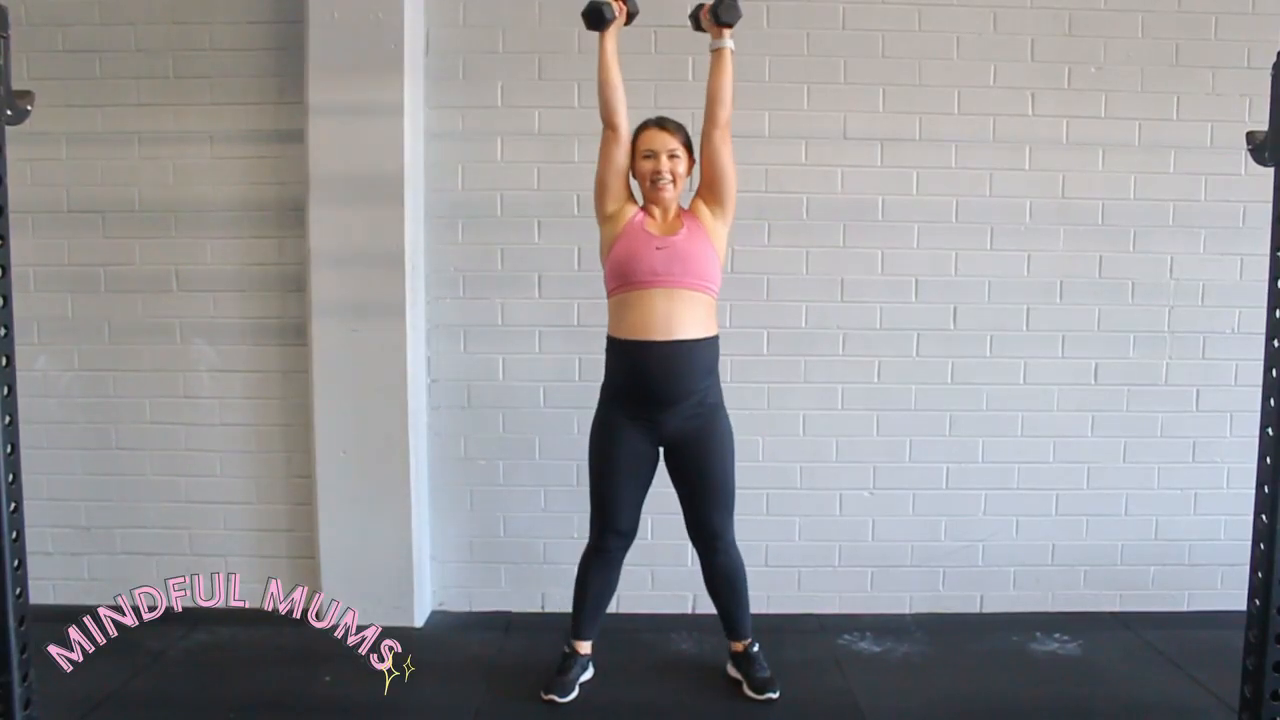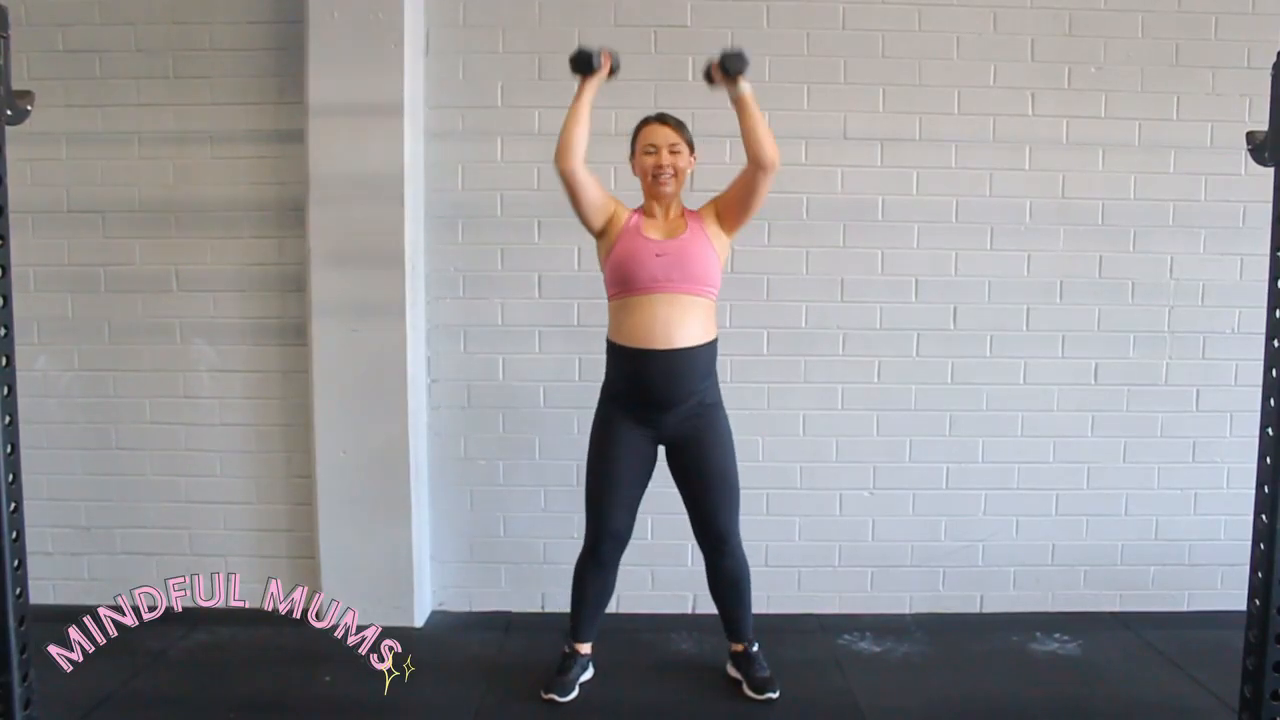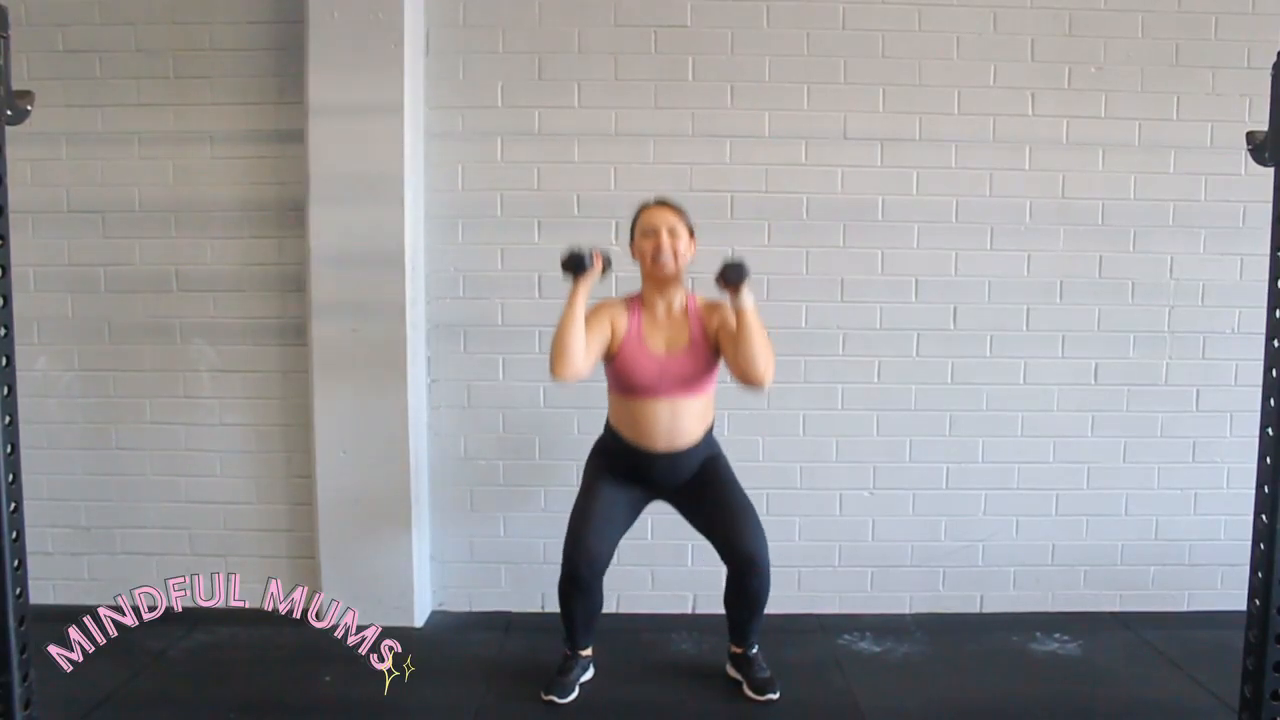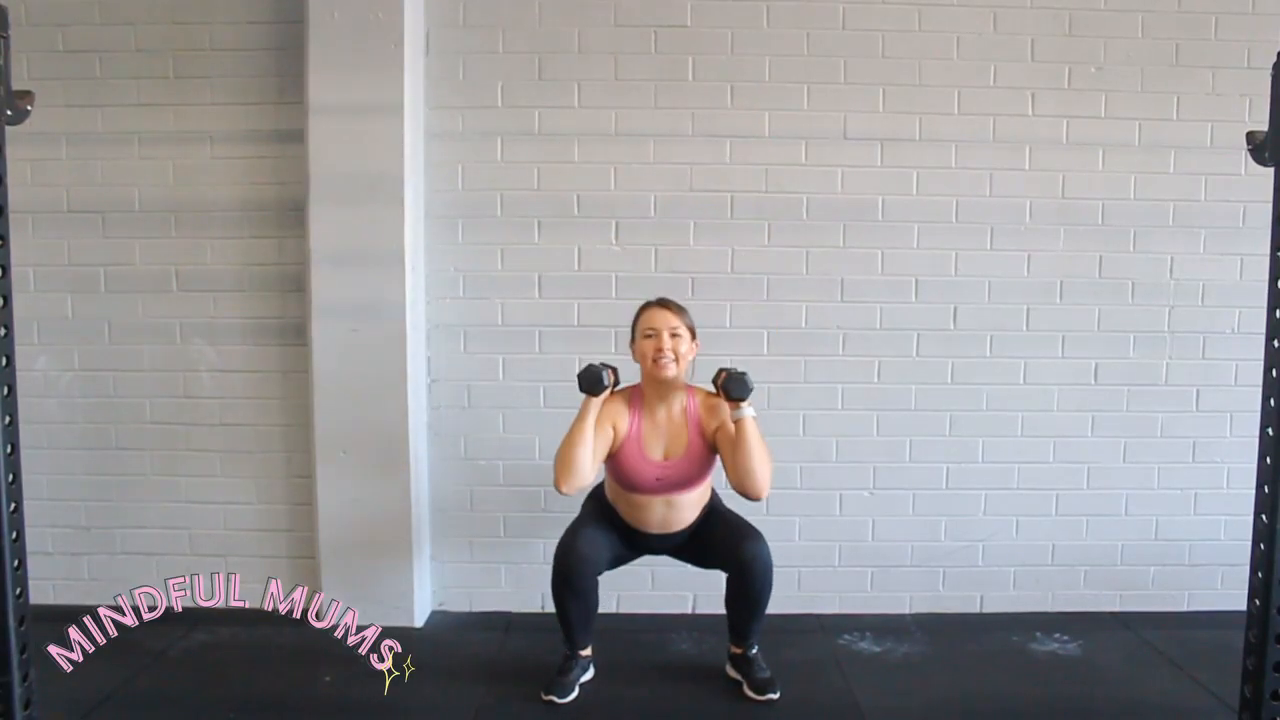
dt=0.3s
person 1, frame 1
left shoulder: (709, 218)
right shoulder: (618, 218)
left elbow: (719, 125)
right elbow: (613, 123)
left hip: (698, 401)
right hip: (626, 402)
left knee: (715, 537)
right knee: (610, 535)
left ankle: (743, 651)
right ankle: (579, 654)
person 1, frame 2
left shoulder: (714, 222)
right shoulder: (614, 221)
left elbow: (765, 164)
right elbow: (569, 164)
left wrist: (739, 90)
right wrist: (589, 88)
left hip: (697, 403)
right hip: (626, 404)
left knee: (720, 539)
right knee: (606, 540)
left ankle: (743, 653)
right ankle: (578, 656)
person 1, frame 3
left shoulder: (714, 317)
right shoulder: (612, 318)
left elbow: (760, 376)
right elbow: (564, 369)
left wrist: (742, 298)
right wrist: (581, 290)
left hip: (697, 463)
right hip: (621, 465)
left knee: (751, 552)
right knee: (582, 558)
left ankle: (743, 652)
right ankle: (579, 654)
person 1, frame 4
left shoulder: (713, 410)
right shoulder: (613, 412)
left elbow: (756, 489)
right elbow: (567, 483)
left wrist: (743, 411)
right wrist: (590, 406)
left hip: (696, 524)
right hip: (617, 523)
left knee: (754, 557)
right knee: (573, 559)
left ankle: (744, 654)
right ankle: (578, 657)
